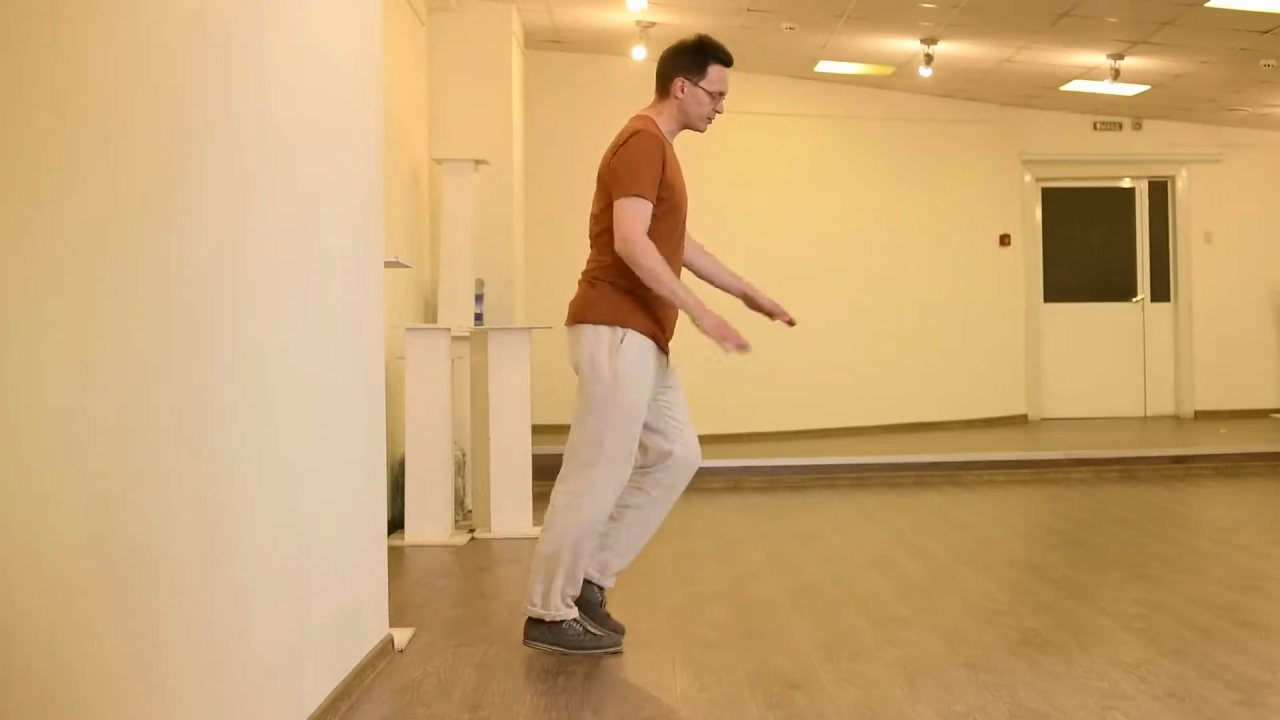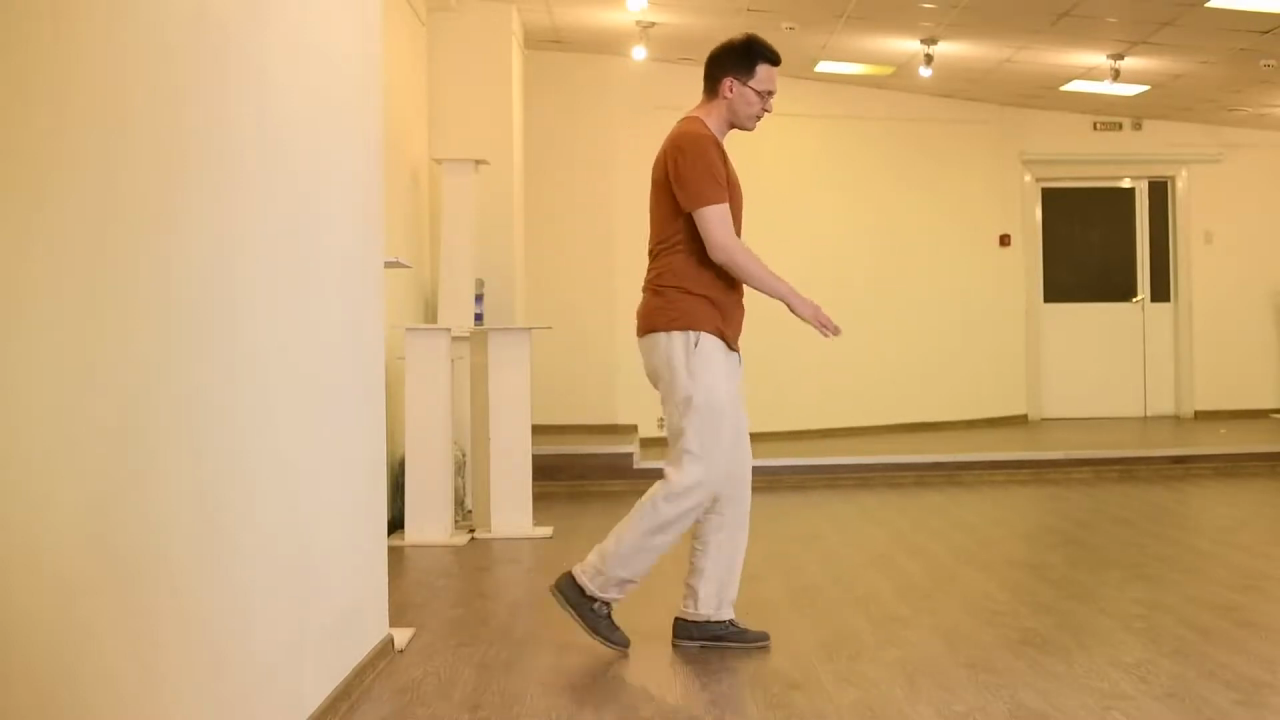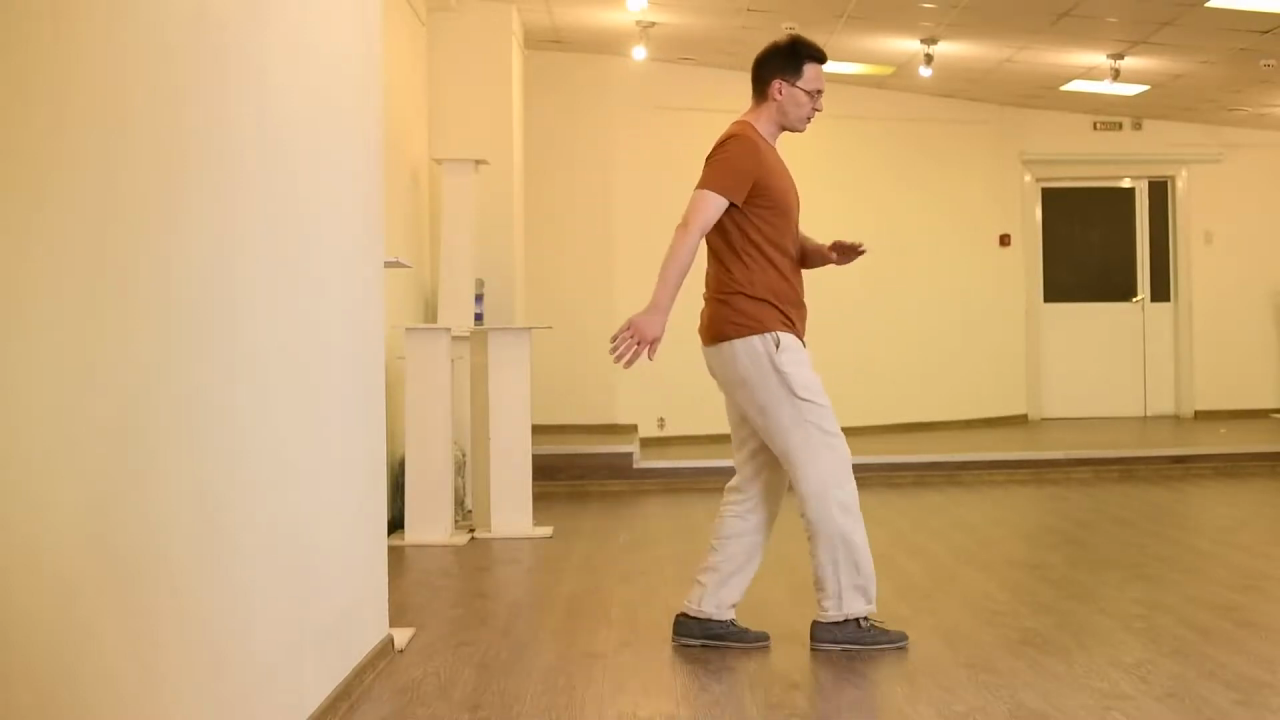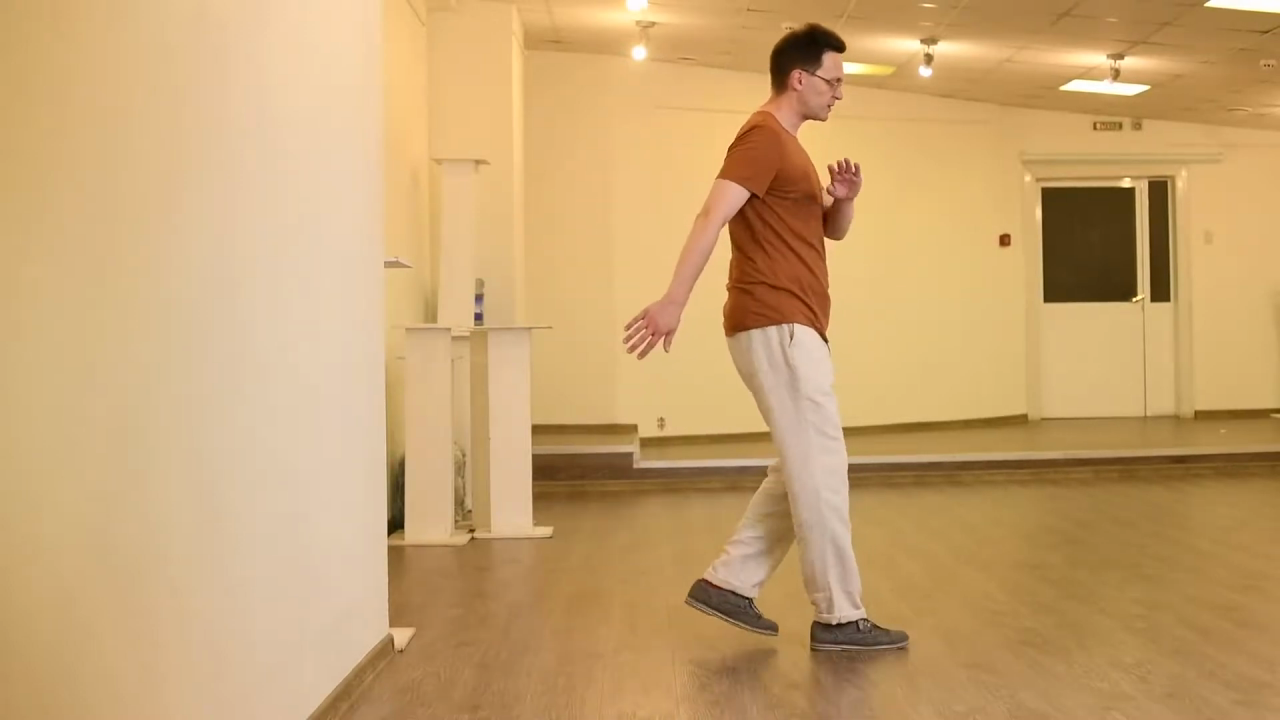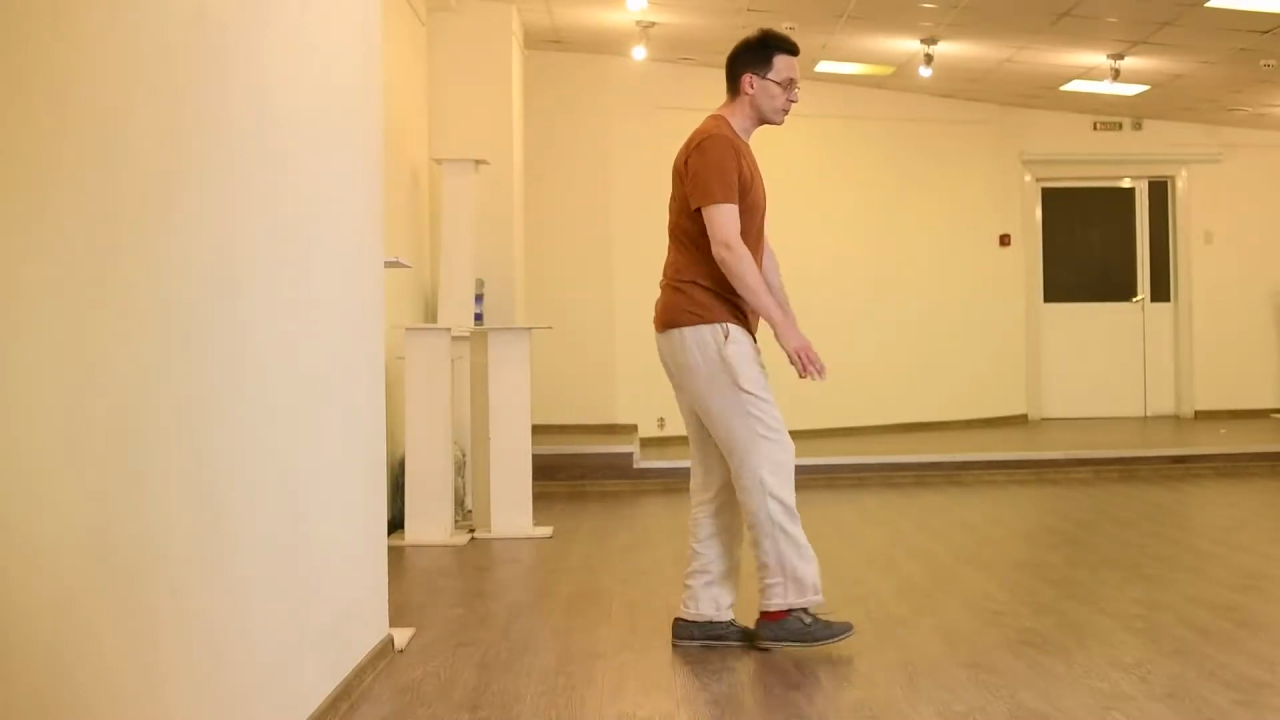
dt=0.4s
person 1, frame 1
left shoulder: (659, 149)
right shoulder: (641, 142)
left elbow: (677, 245)
right elbow: (632, 242)
left wrist: (749, 292)
right wrist: (699, 312)
left hip: (639, 338)
right hip: (617, 332)
left knee: (678, 455)
right knee: (598, 471)
left ankle: (588, 579)
right ankle: (549, 612)
person 1, frame 2
left shoulder: (701, 145)
right shoulder: (695, 143)
right elbow: (722, 248)
right wrist: (793, 298)
left hip: (703, 337)
right hip: (689, 336)
left knee: (730, 477)
right knee: (699, 476)
left ankle: (705, 614)
right ankle: (593, 583)
person 1, frame 3
left shoulder: (762, 153)
right shoulder: (741, 146)
left elbow: (786, 248)
right elbow: (692, 227)
left wrist: (829, 253)
right wrist: (657, 309)
left hip: (748, 339)
right hip: (757, 338)
left knee: (758, 480)
right knee: (826, 465)
left ankle: (706, 612)
right ankle: (843, 614)
person 1, frame 4
left shoulder: (786, 143)
right shoulder: (763, 137)
left elbow: (834, 229)
right elbow: (713, 216)
left wrist: (844, 197)
right wrist: (674, 301)
left hip: (785, 329)
right hip: (778, 328)
left knee: (803, 466)
right knee: (820, 468)
left ankle: (729, 582)
right ankle: (839, 617)
person 1, frame 5
left shoulder: (734, 149)
right shoulder: (714, 144)
left elbow: (758, 251)
right elbow: (726, 248)
left wrist: (788, 324)
right wrist: (783, 325)
left hip: (706, 331)
right hip: (708, 328)
left knee: (719, 472)
right knee: (767, 458)
left ankle: (703, 613)
right ankle: (785, 607)
